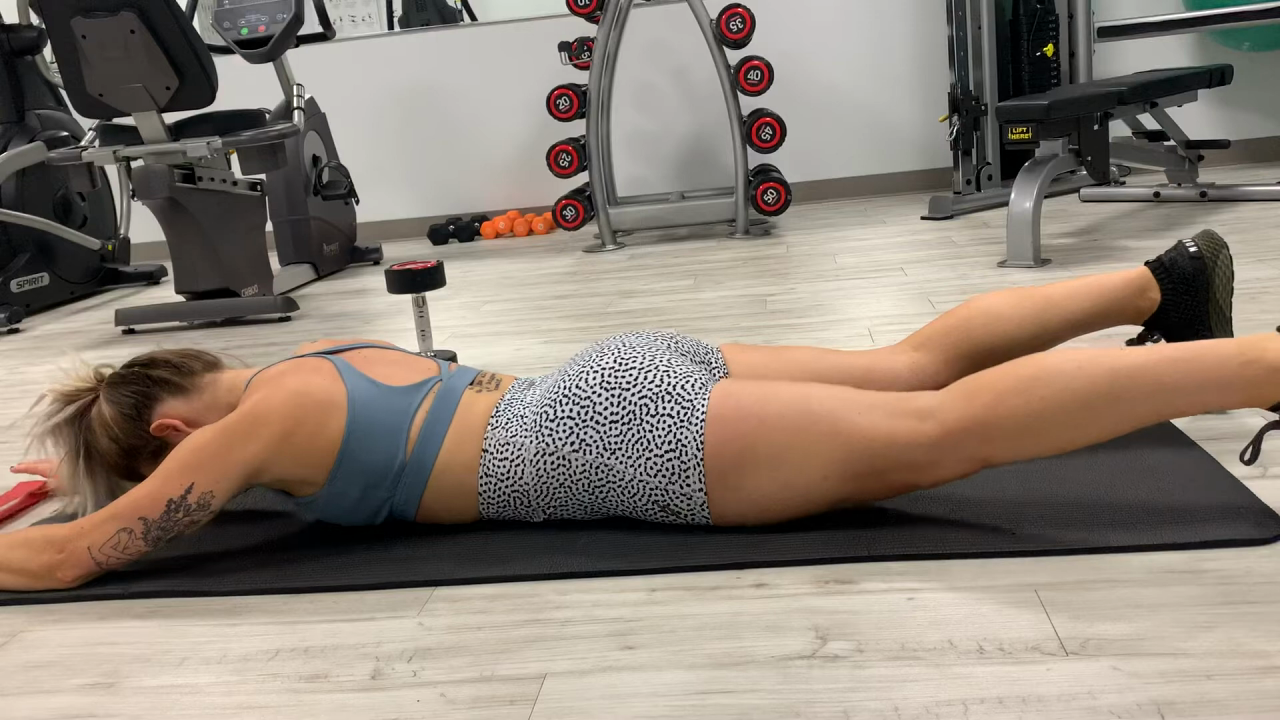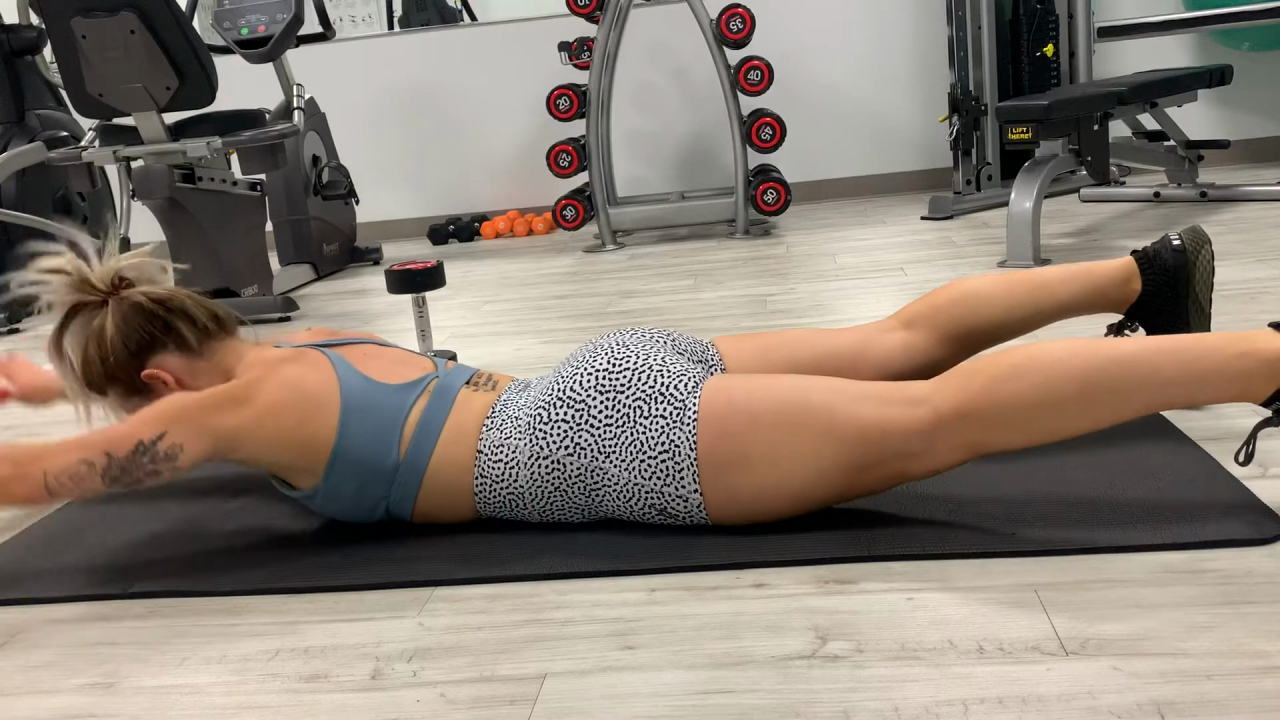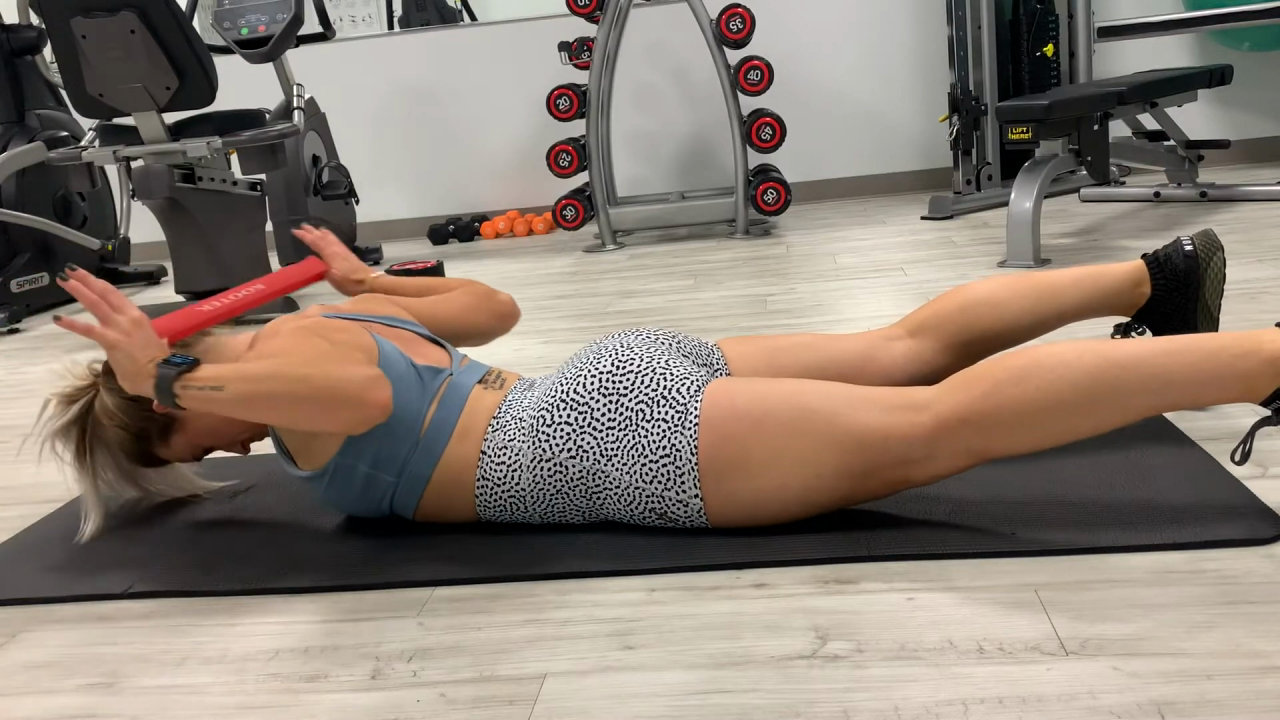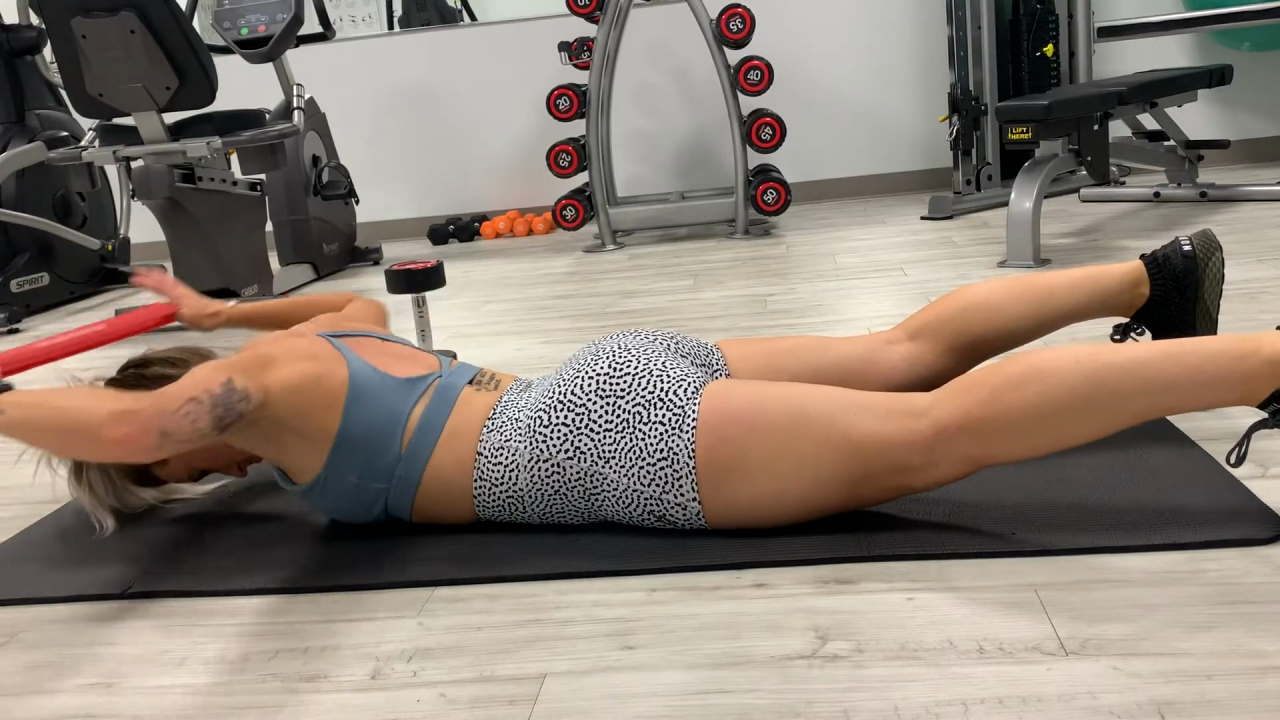
dt=1s
person 1, frame 1
left shoulder: (254, 429)
right shoulder: (311, 362)
left hip: (622, 441)
right hip: (630, 381)
left knee: (946, 431)
right knee: (920, 364)
right ankle: (1161, 286)
person 1, frame 2
left shoulder: (232, 408)
right shoulder: (303, 346)
left hip: (613, 445)
right hip: (622, 378)
left knee: (940, 421)
right knee: (902, 345)
right ankle: (1145, 278)
person 1, frame 3
left shoulder: (272, 362)
right shoulder: (330, 318)
left elbow: (365, 402)
right elbow: (494, 305)
left wrist: (167, 373)
left hip: (618, 445)
right hip: (626, 378)
left knee: (939, 427)
right knee: (903, 350)
right ankle: (1153, 280)
person 1, frame 4
left shoulder: (255, 384)
right shoulder: (314, 339)
left elbow: (116, 426)
right wrist: (215, 311)
left hip: (612, 448)
right hip: (624, 378)
left knee: (940, 434)
right knee: (905, 352)
right ankle: (1153, 277)
